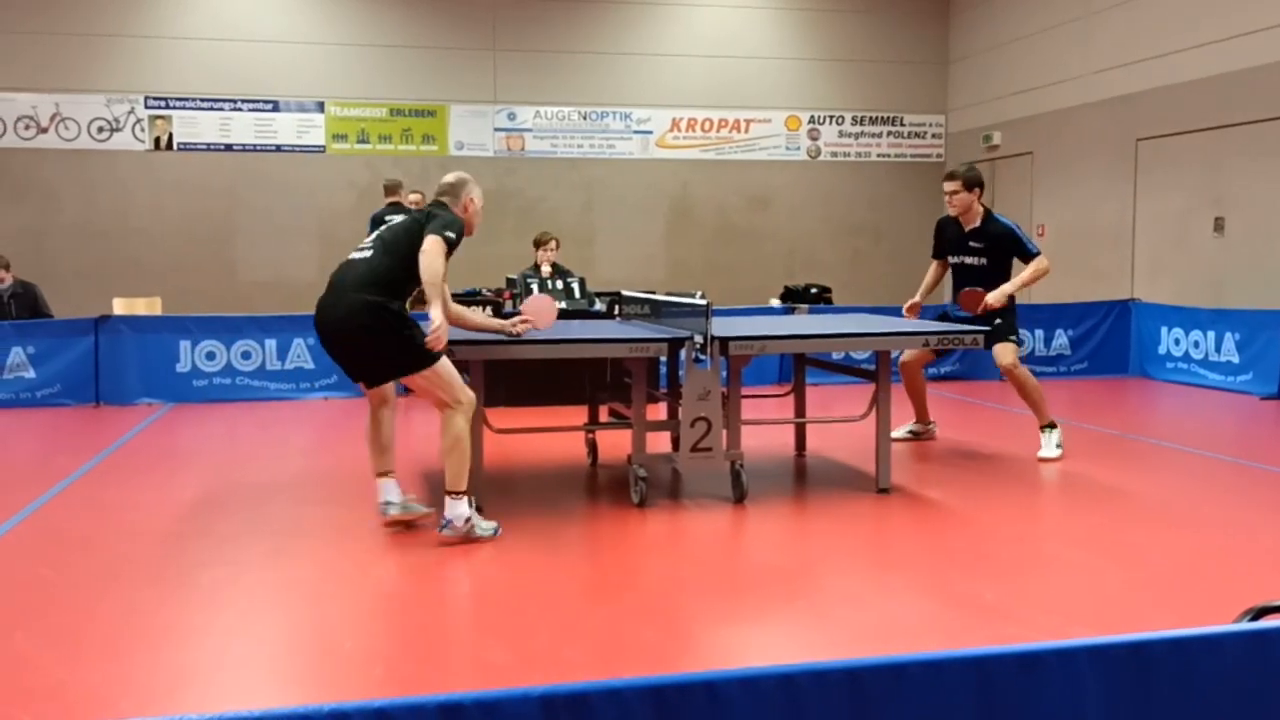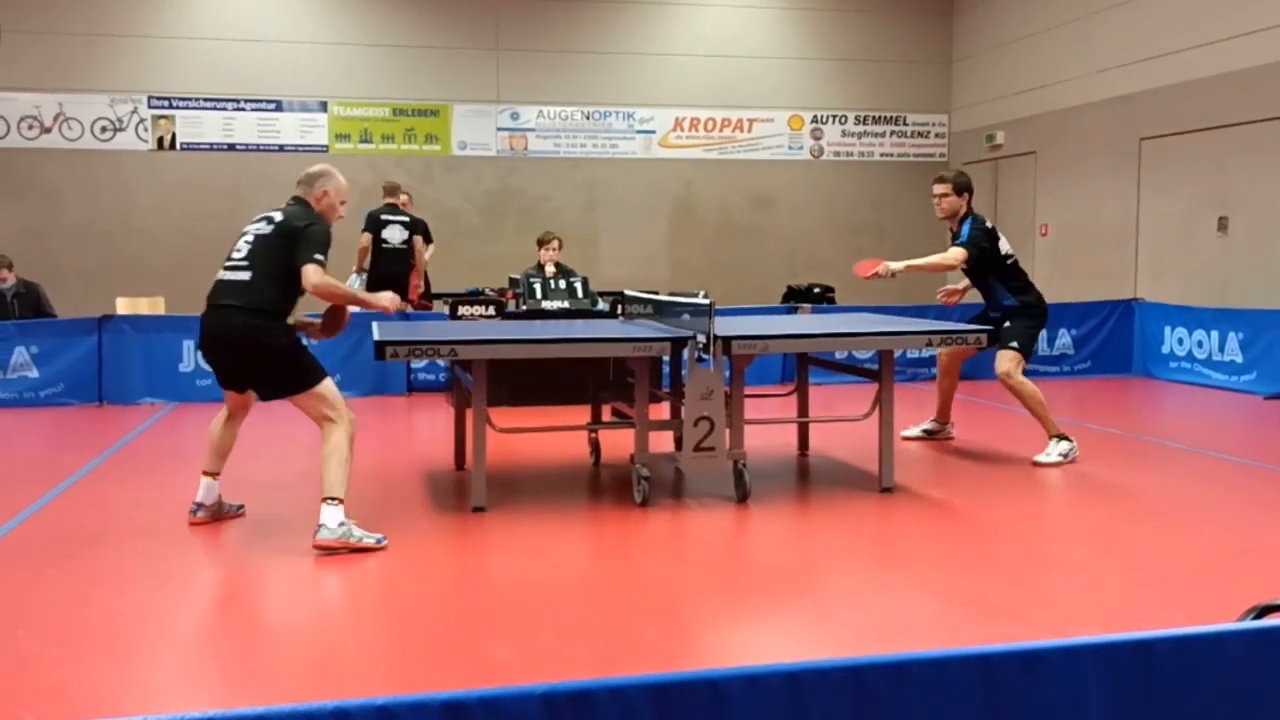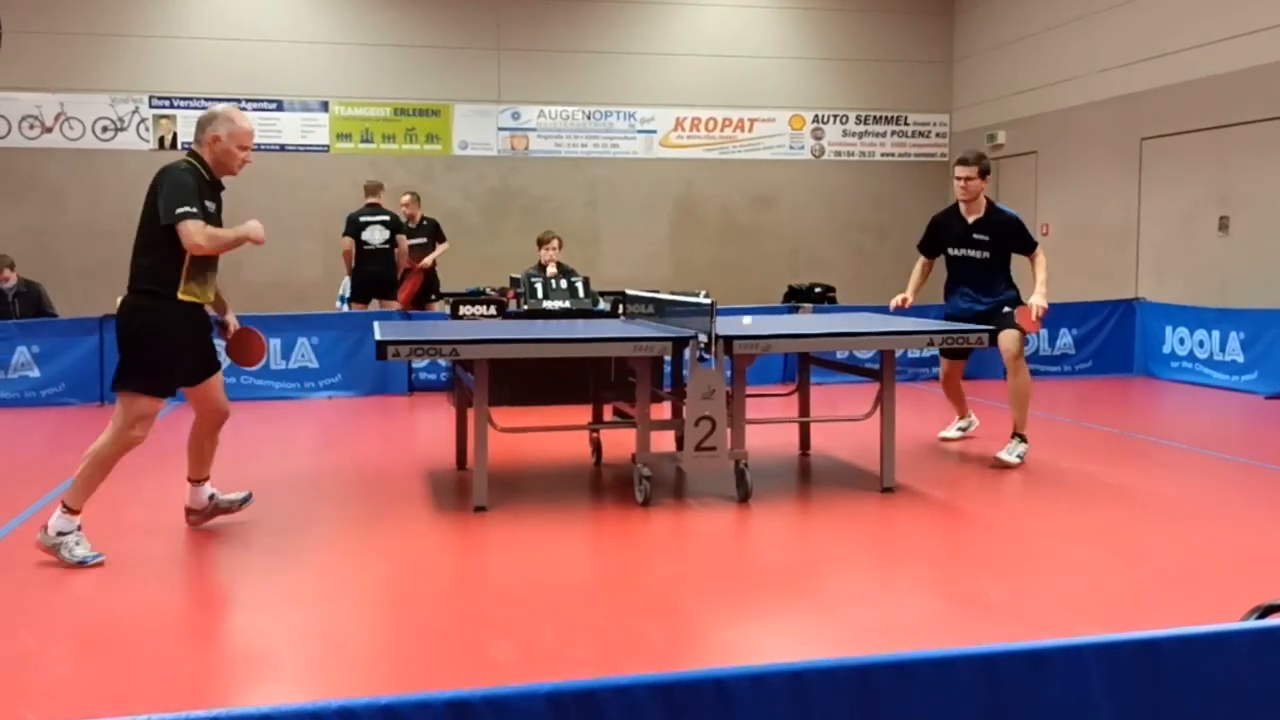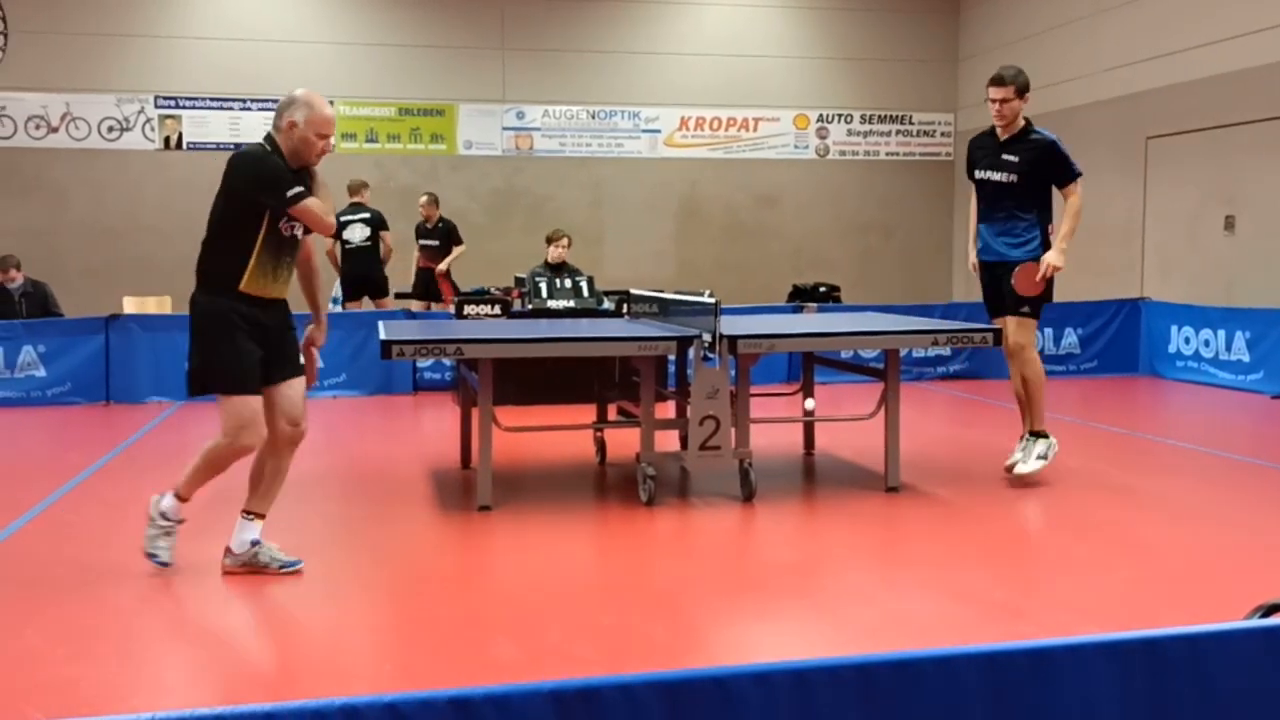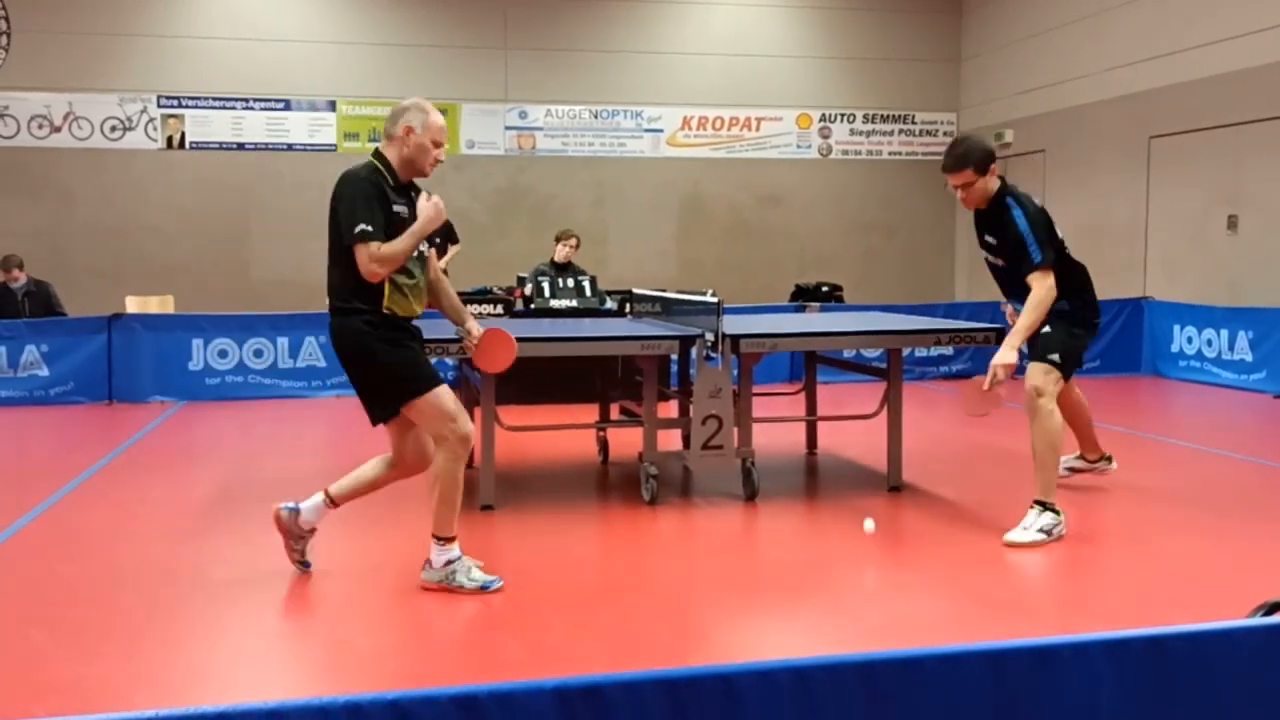
dt=0.5s
person 1, frame 1
left shoulder: (416, 221)
right shoulder: (447, 221)
left elbow: (448, 311)
right elbow: (431, 253)
left wrist: (503, 326)
right wrist: (436, 315)
left hip: (332, 314)
right hip: (368, 314)
left knee: (382, 400)
right knee: (459, 402)
left ankle: (390, 497)
right ankle: (457, 513)
person 1, frame 2
left shoulder: (268, 222)
right shoulder: (311, 223)
right elbow: (313, 282)
left wrist: (294, 323)
right wrist: (371, 300)
left hip: (215, 328)
right hip: (258, 330)
left knee: (236, 408)
right knee: (338, 419)
left ankle: (207, 500)
right ankle: (333, 522)
person 1, frame 3
left shoulder: (207, 186)
right shoulder: (179, 177)
right elbow: (196, 243)
left wrist: (225, 310)
right wrist: (245, 232)
left hip: (188, 319)
right hip: (155, 318)
left knee: (214, 412)
right knee: (131, 430)
left ankle: (200, 499)
right ankle: (61, 526)
person 1, frame 4
left shoulder: (296, 174)
right shoulder: (252, 165)
left elbow: (305, 248)
right elbow: (325, 222)
left wrist: (319, 317)
right wrist: (315, 180)
left hip: (270, 312)
right hip: (224, 311)
left knee: (290, 428)
right knee: (243, 436)
left ankle: (246, 541)
right ankle: (169, 507)
person 1, frame 5
left shoulder: (408, 193)
right shoulder: (362, 184)
left elbow: (425, 270)
right elbow: (374, 266)
left wrist: (465, 321)
right wrist: (420, 226)
left hip: (392, 332)
right hip: (368, 332)
left knee: (411, 457)
right knee: (456, 432)
left ankle: (306, 513)
right ankle: (444, 560)
person 2, frame 1
left shoulder: (1001, 228)
right shoulder: (944, 227)
left elbow: (1041, 264)
left wrist: (1006, 290)
right wrist: (919, 297)
left hip: (996, 314)
right hip: (958, 314)
left knee: (1007, 362)
right knee: (908, 362)
left ankle: (1050, 429)
right ankle: (923, 423)
person 2, frame 2
left shoulder: (973, 228)
right shoulder: (963, 229)
left elbow: (952, 260)
left wrist: (903, 265)
right wrist: (964, 287)
left hip: (1024, 312)
right hip: (998, 311)
left knee: (1006, 371)
right knee: (947, 355)
left ankle: (1061, 439)
right ankle: (941, 423)
person 2, frame 3
left shoulder: (1006, 221)
right shoulder: (941, 222)
left elbow: (1036, 255)
right elbow: (925, 262)
left wrist: (1039, 291)
right wrist: (909, 295)
left hip: (1000, 302)
right hip: (958, 308)
left knee: (1011, 352)
right knee: (949, 375)
left ankle: (1019, 439)
right ankle: (965, 418)
person 2, frame 4
left shoulder: (1044, 145)
right shoulder: (978, 145)
left elbow: (1073, 195)
left wrist: (1059, 247)
right wrist: (973, 244)
left hip: (1028, 259)
right hip: (991, 258)
left knee: (1020, 344)
right knee: (1009, 348)
left ankle: (1040, 435)
right ankle: (1030, 432)
person 2, frame 5
left shoulder: (1019, 216)
right shoulder: (985, 203)
left elbow: (1044, 288)
left wrist: (1010, 347)
right wrist: (1012, 317)
left hip: (1068, 310)
right hip: (1050, 312)
left knee: (1037, 390)
right knee: (1059, 387)
left ankle: (1048, 512)
right ankle: (1093, 455)
